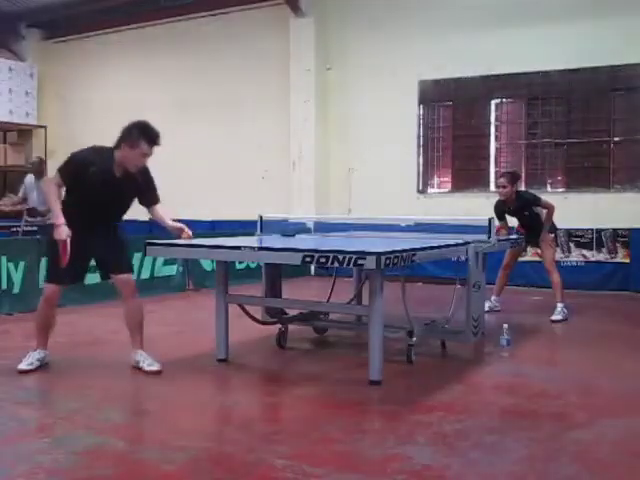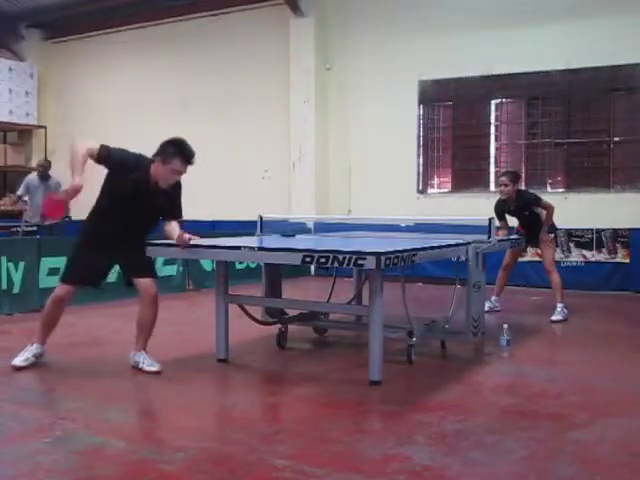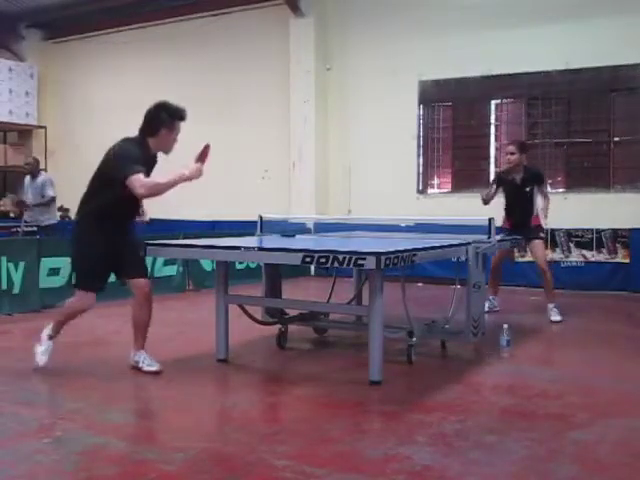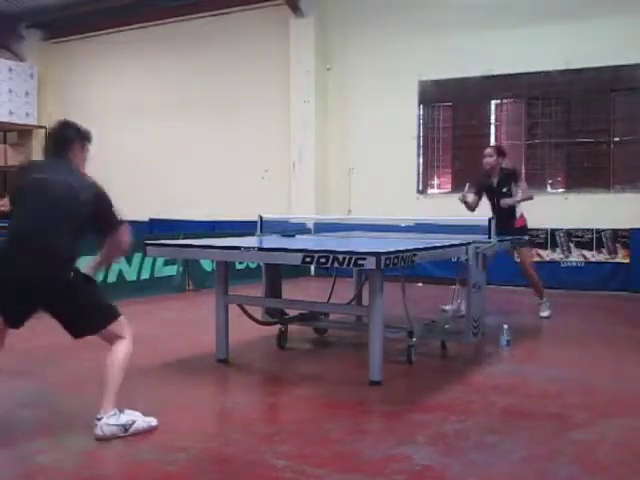
dt=1s
person 1, frame 1
left shoulder: (141, 175)
right shoulder: (87, 159)
left elbow: (153, 207)
right elbow: (51, 184)
left wrist: (171, 225)
right wrist: (59, 222)
left hip: (106, 234)
right hip: (70, 232)
left knee: (128, 285)
right knee: (50, 293)
left ankle: (138, 353)
right ankle: (40, 351)
person 1, frame 2
left shoulder: (172, 188)
right shoulder: (126, 162)
left elbow: (169, 221)
right elbow: (82, 148)
left wrist: (178, 236)
right wrist: (77, 178)
left hip: (133, 243)
right hip: (96, 238)
left knee: (150, 293)
right knee: (62, 293)
left ankle: (139, 353)
right ankle: (37, 346)
person 1, frame 3
left shoulder: (147, 154)
right shoulder: (127, 152)
right elbow: (141, 188)
left wrist: (136, 206)
right wrist: (183, 176)
left hip: (120, 230)
right hip: (92, 229)
left knee: (143, 289)
right knee: (85, 299)
left ankle: (138, 352)
right ankle: (51, 334)
person 1, frame 4
right shoulder: (88, 189)
right elbow: (121, 242)
right wrist: (99, 263)
right hip: (57, 275)
right knee: (121, 336)
right ankle: (108, 416)
person 2, frame 1
left shoulder: (526, 197)
right shoulder: (499, 206)
left elbow: (551, 207)
right elbow: (504, 229)
left wrist: (544, 232)
right wrist: (501, 232)
left hip: (543, 230)
right hip: (524, 231)
left knee: (550, 267)
right knee: (506, 265)
left ankle: (561, 307)
right ankle: (494, 301)
person 2, frame 2
left shoulder: (527, 197)
right shoulder: (500, 206)
left elbow: (550, 208)
right elbow: (504, 228)
left wrist: (543, 231)
right wrist: (501, 234)
left hip: (543, 229)
right hip: (524, 230)
left knee: (549, 267)
right knee: (506, 265)
left ankle: (561, 308)
right ankle: (494, 301)
person 2, frame 3
left shoulder: (534, 174)
right shoulder: (502, 176)
left elbow: (545, 196)
right elbow: (487, 199)
left wrist: (544, 208)
right wrist: (486, 196)
left hip: (531, 225)
right hip: (509, 225)
left knee: (542, 266)
right knee: (495, 265)
left ankle: (552, 306)
right ankle: (492, 300)
person 2, frame 4
left shoulder: (511, 174)
right shoulder: (482, 182)
left elbow: (529, 195)
right elbow: (472, 207)
left wrist: (514, 200)
right wrist: (465, 200)
left hip: (517, 227)
right hip: (498, 227)
left knee: (527, 269)
left ankle: (543, 302)
